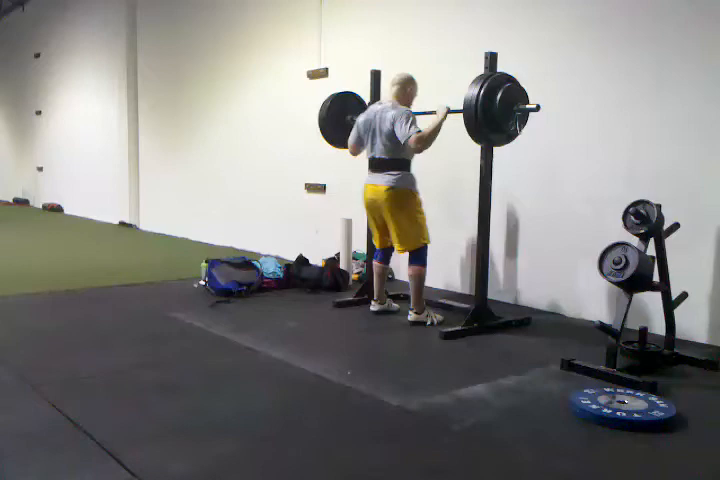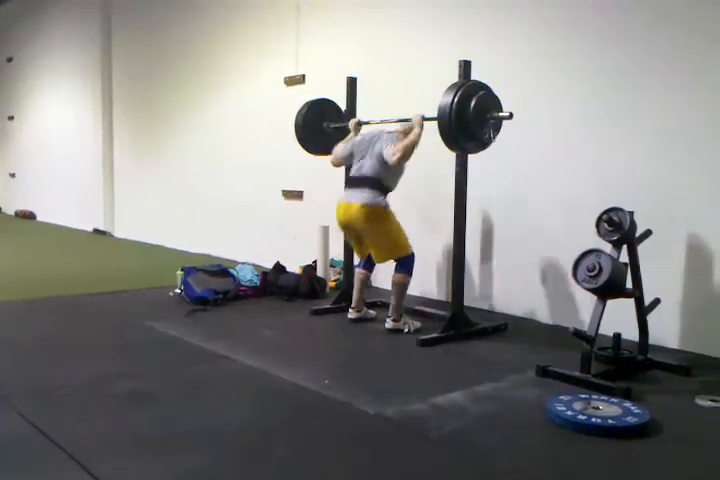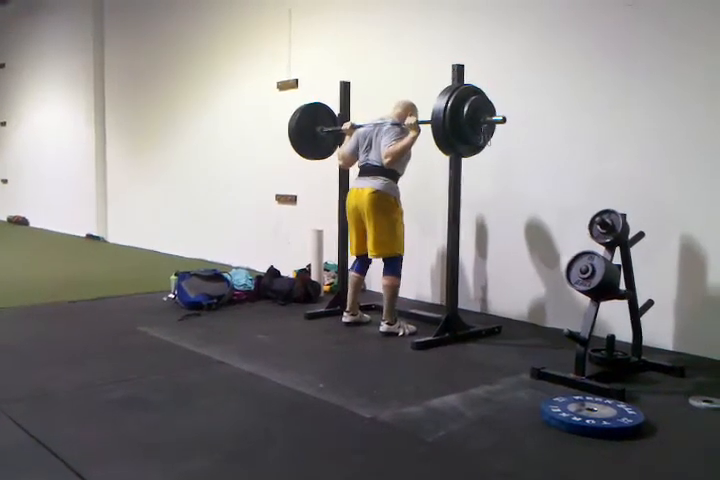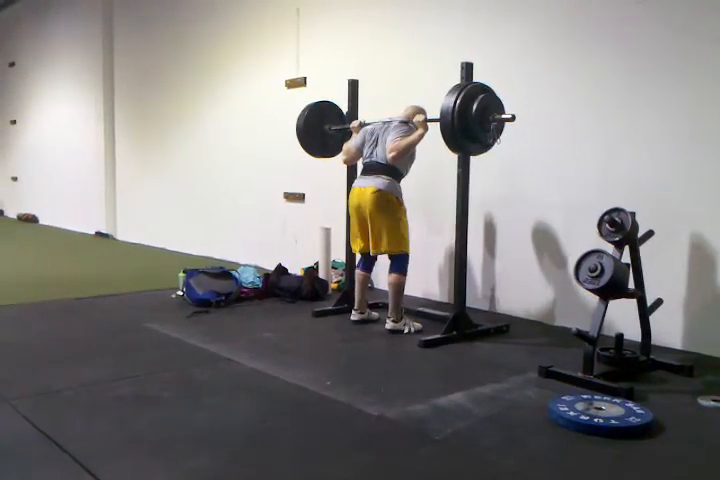
dt=1s
person 1, frame 1
left shoulder: (366, 114)
right shoulder: (400, 114)
left elbow: (354, 149)
right elbow: (417, 143)
right wrist: (440, 118)
left hip: (371, 188)
right hip: (395, 188)
left knee: (384, 246)
right knee: (418, 248)
left ankle: (379, 301)
right ankle: (418, 311)
person 1, frame 2
left shoulder: (365, 137)
right shoulder: (392, 138)
left elbow: (335, 160)
right elbow: (397, 157)
left wrist: (353, 133)
right wrist: (417, 131)
left hip: (345, 208)
right hip: (369, 207)
left knee: (369, 255)
right knee: (405, 258)
left ankle: (357, 308)
right ankle: (396, 319)
person 1, frame 3
left shoulder: (365, 130)
right shoulder: (395, 129)
left elbow: (344, 161)
right elbow: (389, 158)
left wrist: (348, 135)
right wrist: (413, 134)
left hip: (355, 193)
right hip: (379, 194)
left knee: (362, 256)
right knee: (392, 258)
left ankle: (351, 311)
right ankle: (390, 321)
person 1, frame 4
left shoulder: (371, 129)
right shoulder: (402, 129)
left elbow: (347, 157)
right elbow: (393, 153)
left wrist: (355, 134)
right wrist: (421, 132)
left hip: (357, 192)
right hip: (381, 193)
left knee: (367, 254)
right knee: (399, 256)
left ankle: (359, 310)
right ankle: (395, 319)
